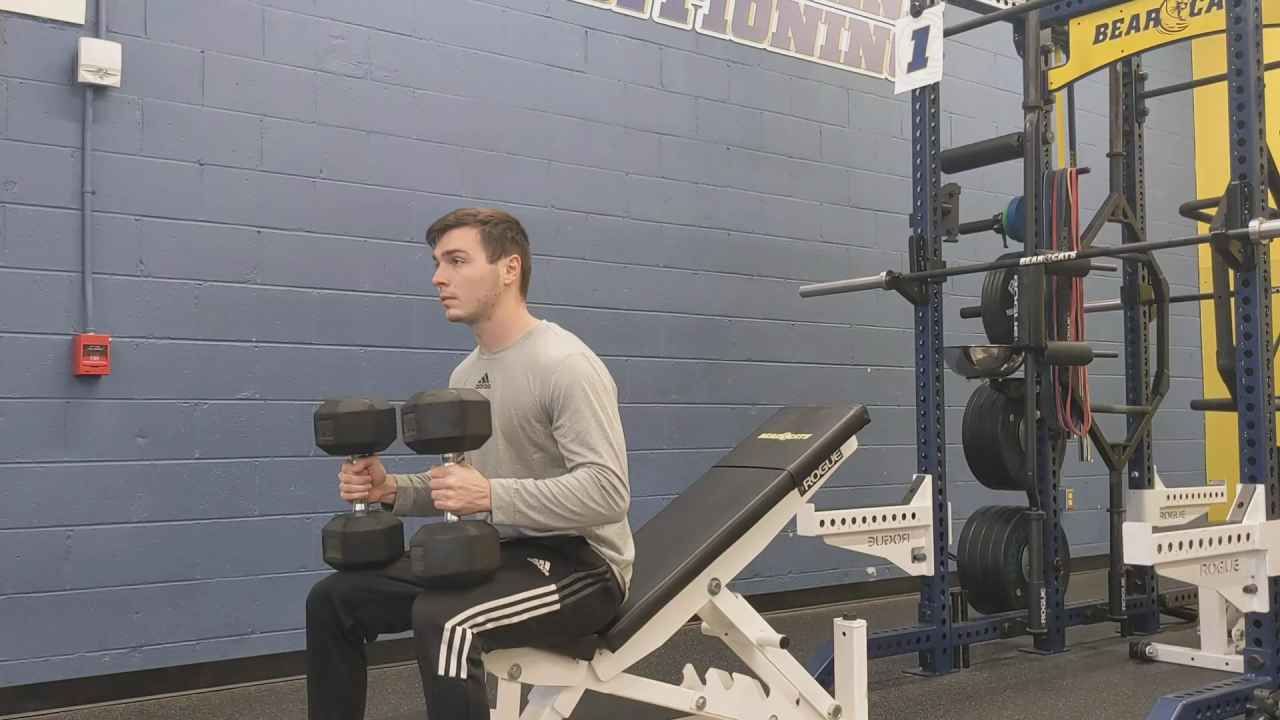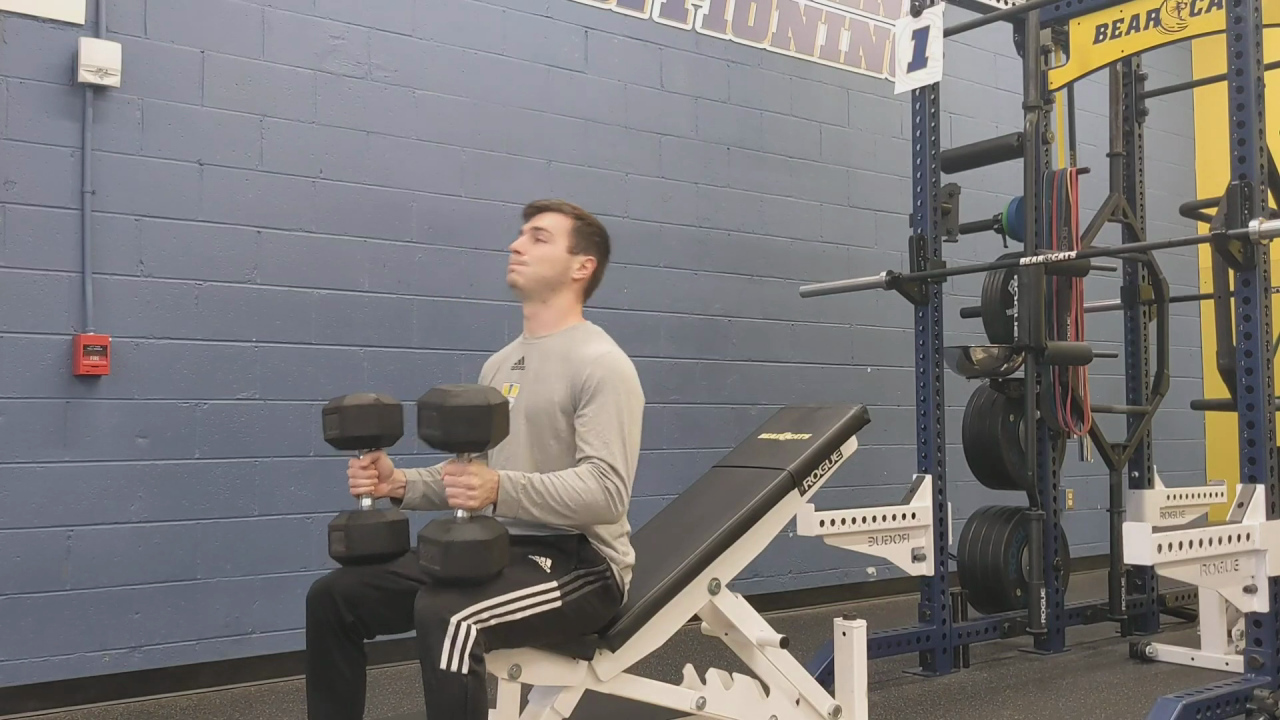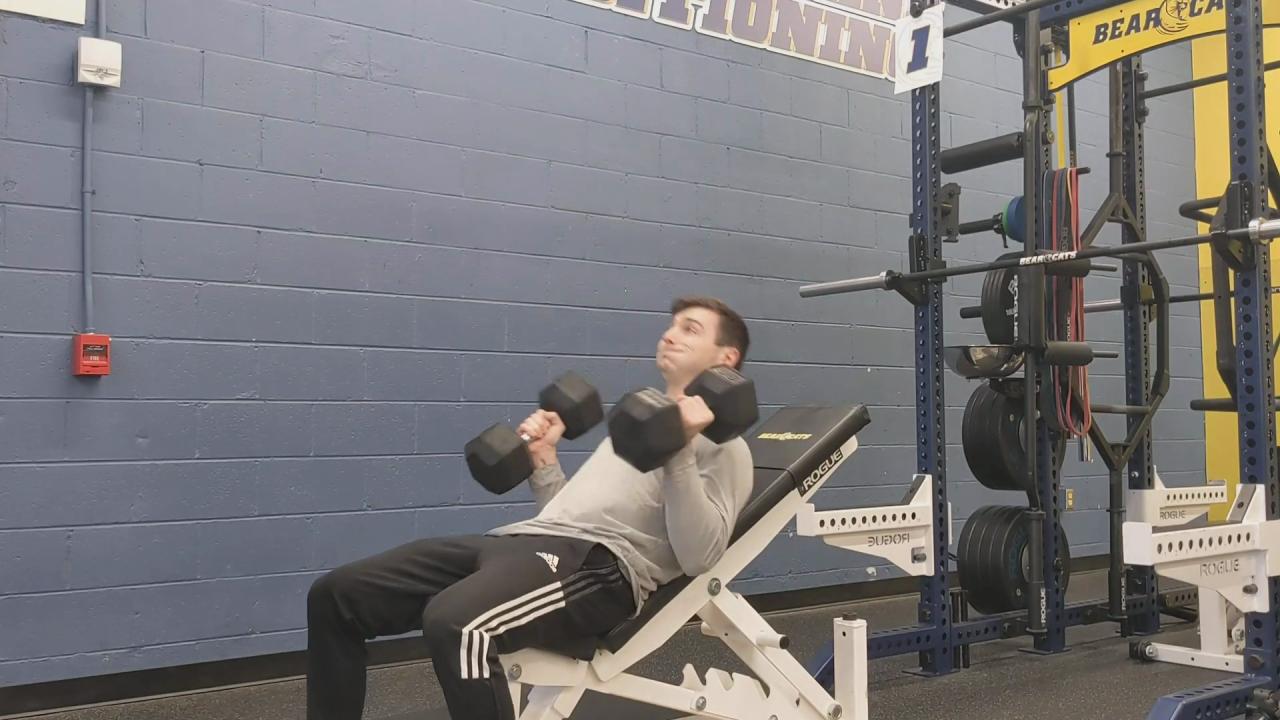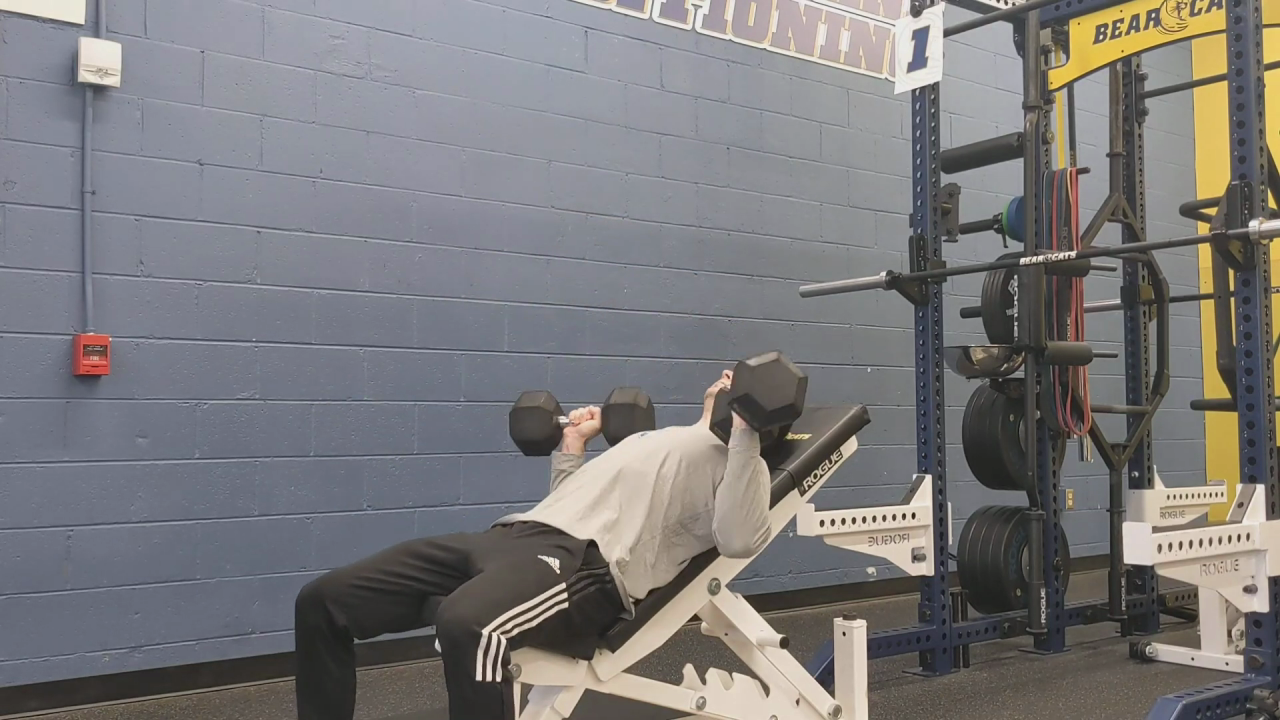
dt=0.7s
person 1, frame 1
left shoulder: (564, 366)
right shoulder: (467, 373)
left elbow: (607, 493)
right elbow: (461, 481)
left wrist: (491, 496)
right wrist: (393, 488)
left hip: (579, 561)
right hip: (498, 550)
left knee: (442, 619)
right knee: (335, 599)
person 1, frame 2
left shoulder: (600, 364)
right shoulder: (501, 364)
left elbow: (606, 493)
right elbow: (473, 475)
left wrist: (501, 489)
right wrist: (402, 484)
left hip: (580, 561)
left knee: (446, 615)
right knee: (335, 597)
person 1, frame 3
left shoulder: (720, 447)
left elbow: (695, 557)
left wrist: (682, 451)
right wrist: (542, 458)
left hip: (596, 566)
right hip: (519, 541)
left knee: (453, 625)
right knee: (336, 594)
person 1, frame 4
left shoulder: (738, 461)
right shoulder: (658, 438)
left elbow: (740, 539)
left wrist: (745, 432)
right wrist: (573, 442)
left hip: (584, 561)
right hip: (514, 535)
left knee: (467, 626)
right knee: (324, 600)
